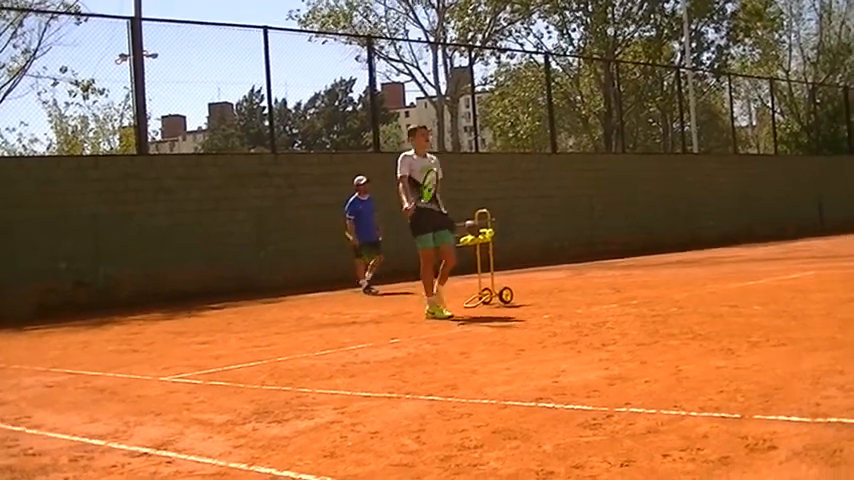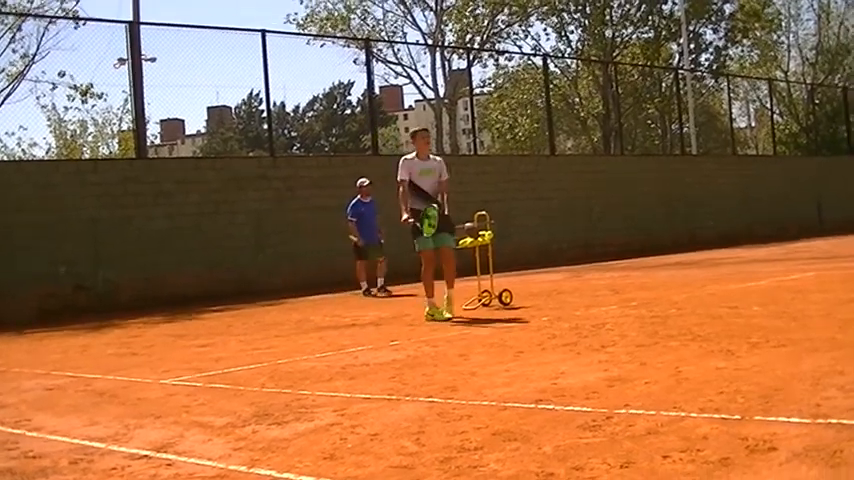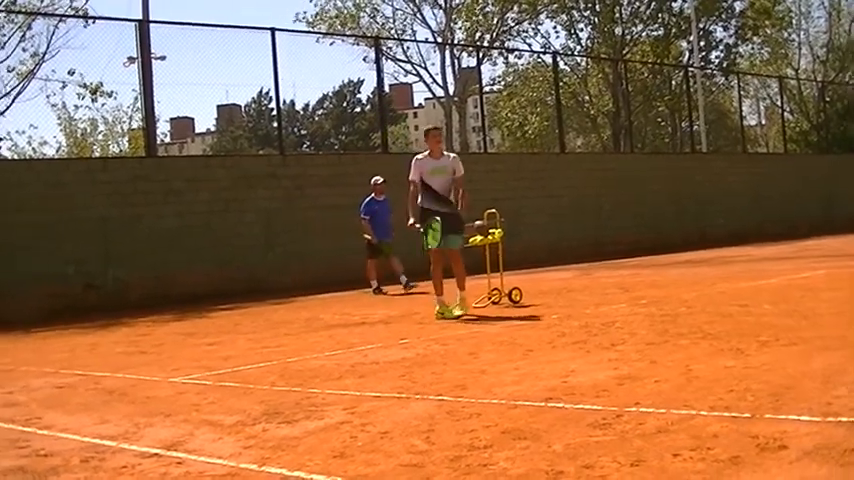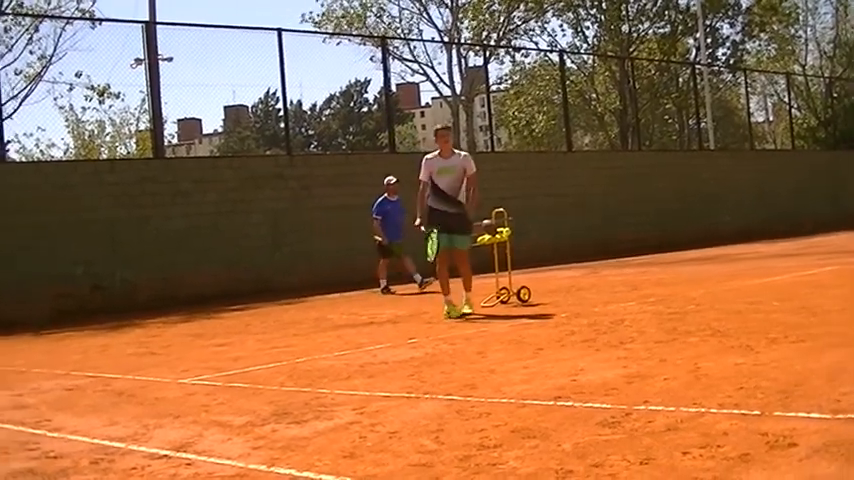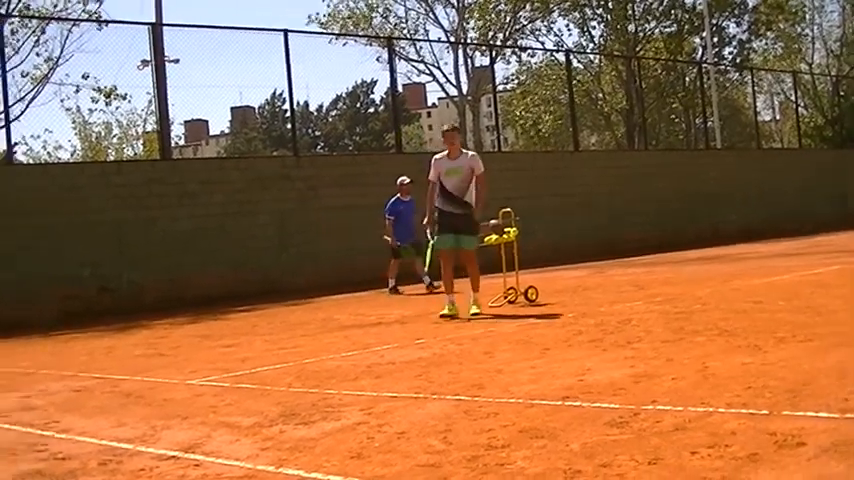
dt=0.1s
person 1, frame 1
left shoulder: (433, 160)
right shoulder: (406, 158)
right elbow: (402, 184)
left wrist: (442, 210)
right wrist: (406, 203)
left hip: (437, 213)
right hip: (419, 214)
left knee: (450, 256)
right knee: (427, 259)
left ankle: (437, 291)
right ankle: (431, 306)
person 1, frame 2
left shoulder: (438, 162)
right shoulder: (407, 162)
right elbow: (403, 189)
left wrist: (446, 211)
right wrist: (405, 212)
left hip: (439, 215)
right hip: (420, 216)
left knee: (449, 259)
right knee: (428, 261)
left ankle: (449, 298)
right ankle: (431, 307)
person 1, frame 3
left shoulder: (453, 159)
right shoulder: (419, 161)
left elbow: (460, 187)
right elbow: (414, 189)
left wrist: (460, 210)
right wrist: (413, 215)
left hip: (450, 213)
right hip: (429, 214)
left knee: (455, 258)
right knee: (436, 260)
left ankle: (461, 300)
right ankle: (441, 305)
person 1, frame 4
left shoulder: (464, 158)
right shoulder: (429, 160)
left elbow: (473, 185)
right elbow: (423, 188)
left wrist: (470, 210)
right wrist: (420, 215)
left hip: (458, 213)
right hip: (437, 214)
left knee: (461, 259)
right knee: (442, 259)
left ankle: (467, 301)
right ankle: (448, 304)
person 1, frame 5
left shoulder: (471, 158)
right shoulder: (437, 160)
left elbow: (481, 184)
right elbow: (432, 188)
left wrist: (477, 210)
right wrist: (429, 214)
left hip: (466, 213)
right hip: (443, 214)
left knee: (469, 259)
right knee: (445, 259)
left ankle: (475, 301)
right ankle: (450, 304)
person 2, frame 1
left shoulder: (369, 199)
right shoulder: (353, 203)
right elbow: (349, 221)
left wrist: (378, 229)
right wrist: (354, 237)
left hip: (372, 237)
right hip: (359, 238)
left knee: (379, 257)
right knee: (360, 261)
left ankle: (367, 279)
right ankle: (364, 285)
person 2, frame 2
left shoulder: (372, 202)
right shoulder: (355, 205)
right elbow: (351, 224)
left wrist: (380, 232)
right wrist: (358, 238)
left hip: (374, 239)
right hip: (362, 241)
left knee: (382, 259)
right knee: (362, 263)
left ankle: (381, 286)
right ankle: (365, 288)
person 2, frame 3
left shoulder: (385, 201)
right shoulder: (368, 203)
right elbow: (364, 222)
left wrist: (391, 232)
right wrist: (372, 236)
left hip: (386, 238)
right hip: (374, 239)
left knee: (393, 258)
right knee: (372, 262)
left ankle: (405, 282)
right ankle: (374, 286)
person 2, frame 4
left shoulder: (398, 201)
right shoulder: (380, 203)
right elbow: (376, 222)
left wrist: (402, 234)
right wrist: (382, 237)
left hip: (398, 238)
right hip: (386, 239)
left knee: (406, 258)
right knee: (384, 261)
left ankle: (420, 281)
right ankle: (383, 286)
person 2, frame 5
left shoulder: (411, 202)
right shoulder: (393, 203)
right elbow: (388, 222)
left wrist: (415, 233)
right wrist: (391, 238)
left hip: (411, 239)
right hip: (399, 240)
left knee: (418, 259)
right knee: (396, 261)
left ankle: (429, 283)
right ankle: (391, 286)
